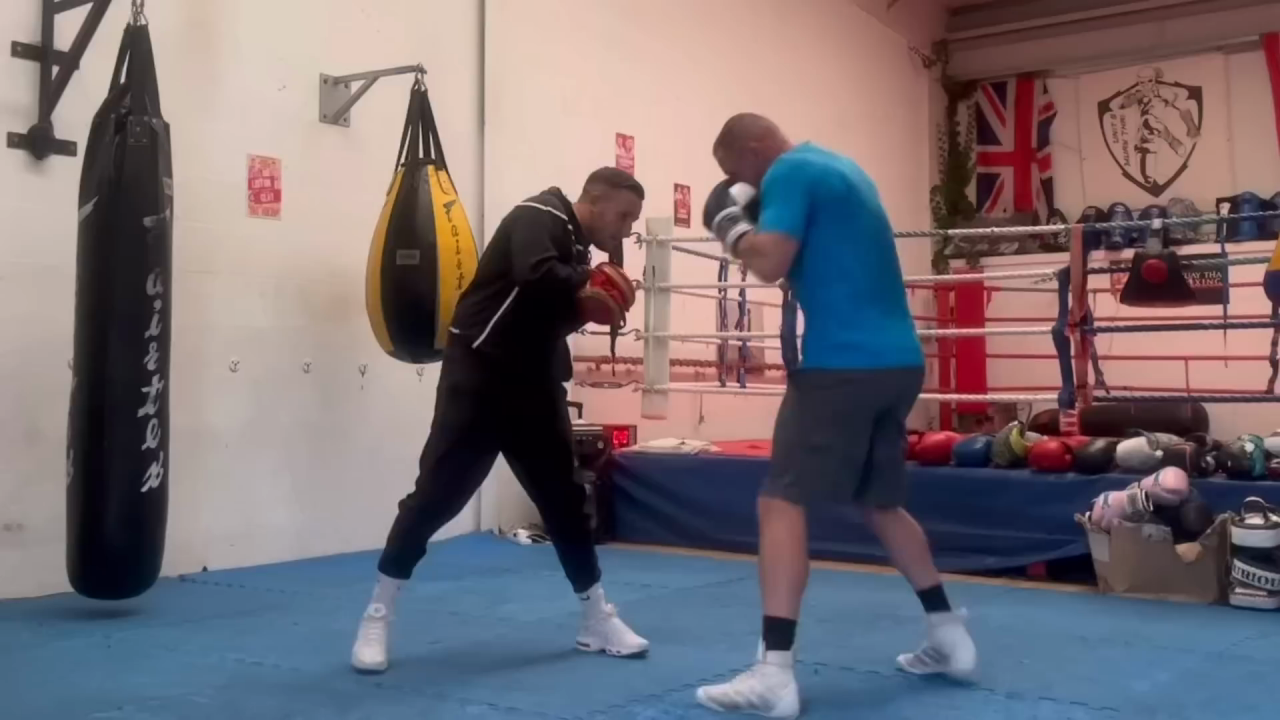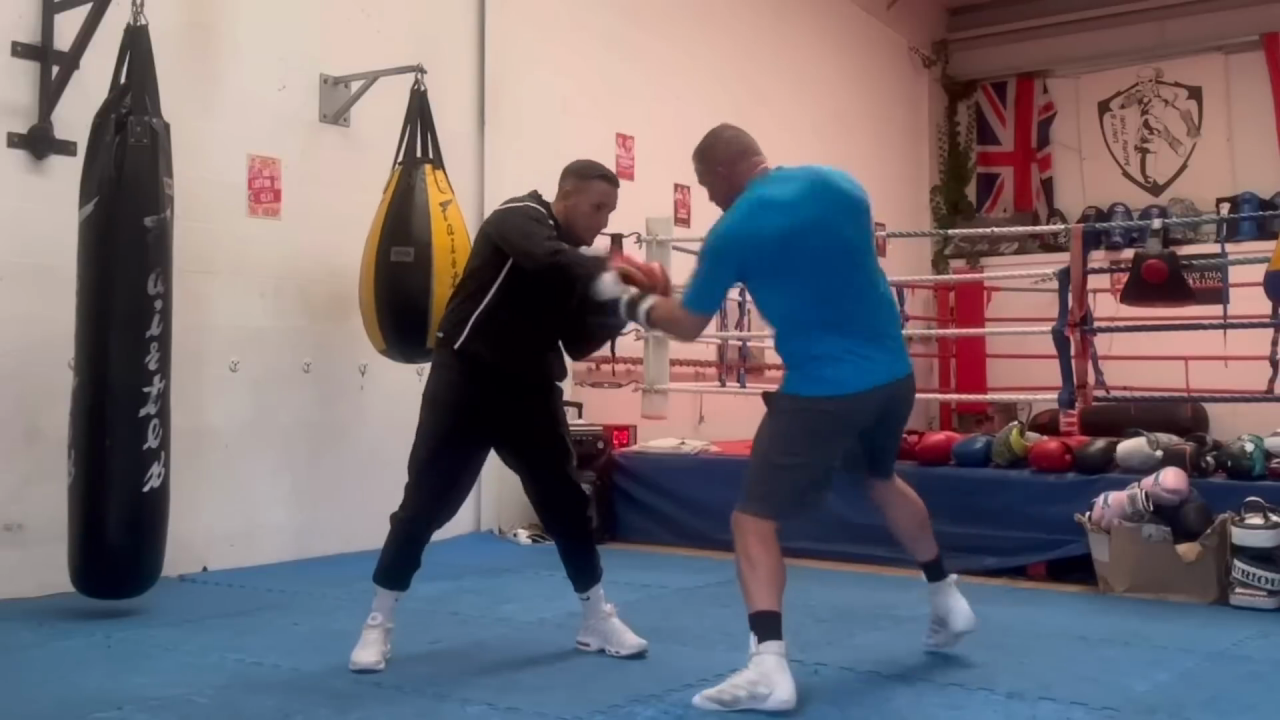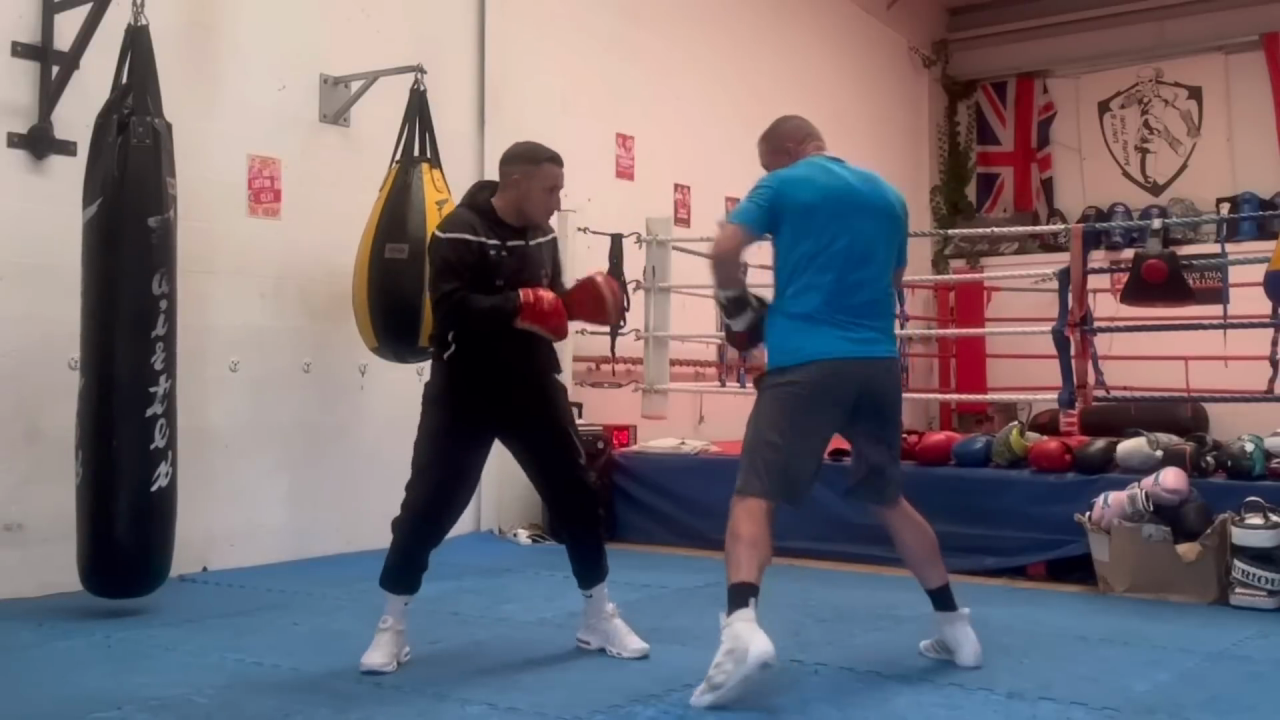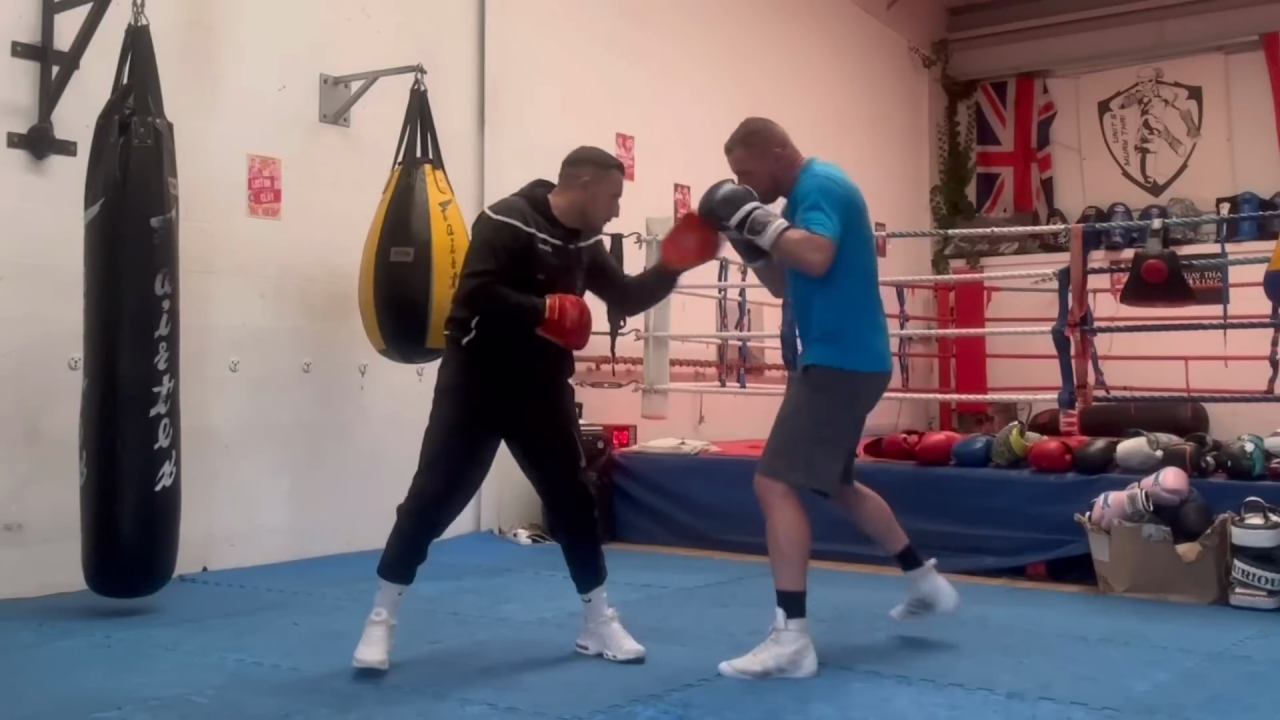
dt=0.5s
person 1, frame 1
left shoulder: (789, 172)
right shoulder: (839, 169)
left elbow: (770, 263)
left wrist: (729, 221)
right wrist: (747, 214)
left hip: (843, 365)
right hip: (901, 360)
left knee: (781, 502)
right knee: (881, 503)
right ankle: (947, 633)
person 1, frame 2
left shoulder: (738, 229)
right shoulder: (837, 184)
left elbow: (687, 323)
left wrist: (630, 303)
left hip: (823, 392)
right hip: (891, 374)
left knee: (754, 517)
right knee: (878, 478)
left ankle: (769, 666)
right ankle: (945, 598)
person 1, frame 3
left shoulder: (783, 183)
right shoulder: (888, 194)
left elbow: (724, 252)
left wrist: (737, 307)
left hip: (807, 366)
right hip: (879, 364)
left knee: (751, 496)
right knee: (886, 498)
left ankle: (741, 629)
right ankle: (956, 627)
person 1, frame 4
left shoulder: (821, 184)
right shoulder: (813, 190)
left elbow: (815, 258)
right elbow: (786, 285)
left wrist: (756, 215)
right wrist: (749, 240)
left hip: (839, 362)
right hip: (854, 360)
left knee: (774, 485)
right knee: (836, 481)
left ankle: (791, 638)
right ankle: (924, 578)
person 2, frame 1
left shoulder: (575, 247)
right shoulder: (539, 218)
right elbow: (537, 279)
left wrist: (588, 303)
right wrist: (587, 284)
left hip: (534, 384)
right hip: (479, 375)
left knee: (565, 499)
right knee: (438, 492)
left ankle: (597, 619)
right ankle: (377, 617)
person 2, frame 2
left shoulder: (574, 261)
right shoulder: (518, 219)
left elbow: (579, 340)
right elbow: (548, 261)
left wrist: (615, 308)
right wrist: (609, 273)
left hip: (530, 389)
right hip: (467, 381)
left knee: (567, 501)
right knee: (427, 502)
left ankle: (598, 619)
right ankle: (378, 624)
person 2, frame 3
left shoulder: (542, 234)
right shoulder: (458, 233)
right elbow: (450, 309)
right wrist: (516, 307)
left hip: (532, 383)
right hip: (464, 388)
left knee: (576, 496)
right knee: (428, 506)
left ankle: (599, 618)
right ankle: (391, 629)
person 2, frame 4
left shoulder: (584, 241)
right shoulder: (507, 222)
left elbow: (625, 297)
right elbow: (475, 294)
left wrist: (673, 264)
right wrist: (545, 311)
left hip: (542, 385)
right hip: (476, 380)
left knee: (573, 499)
right knee: (433, 497)
left ankle: (599, 621)
right ankle: (380, 620)
